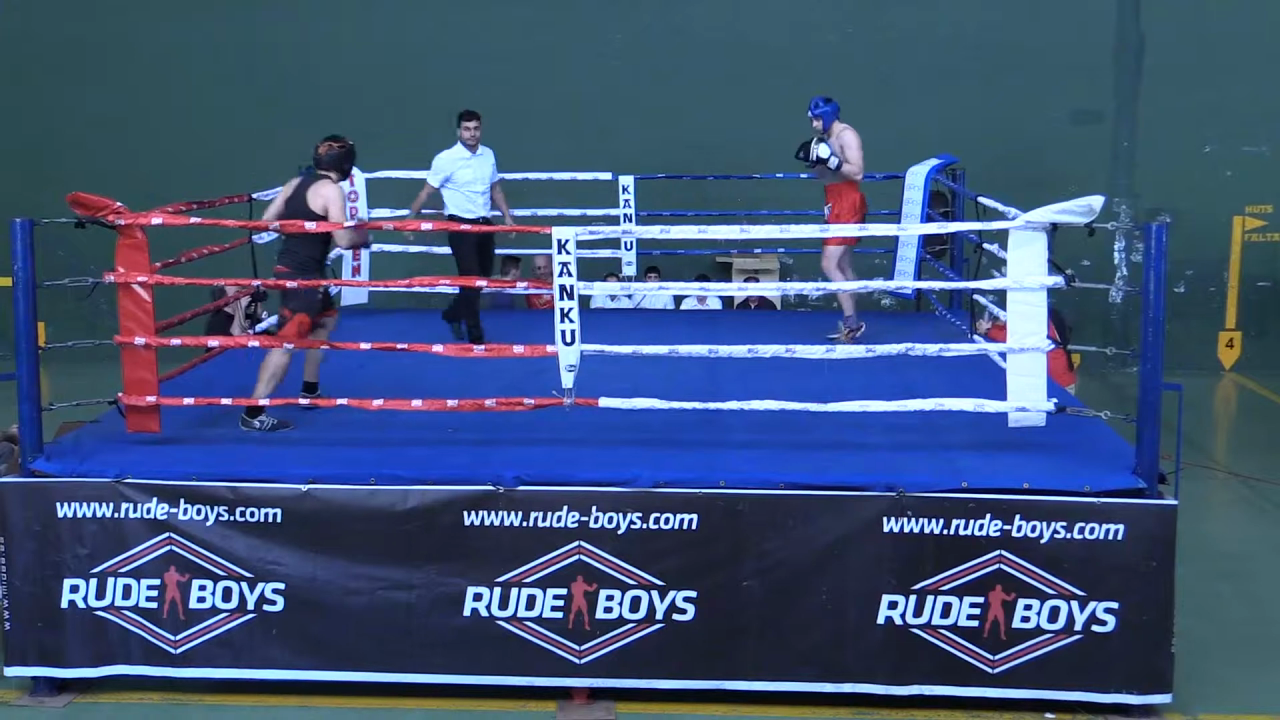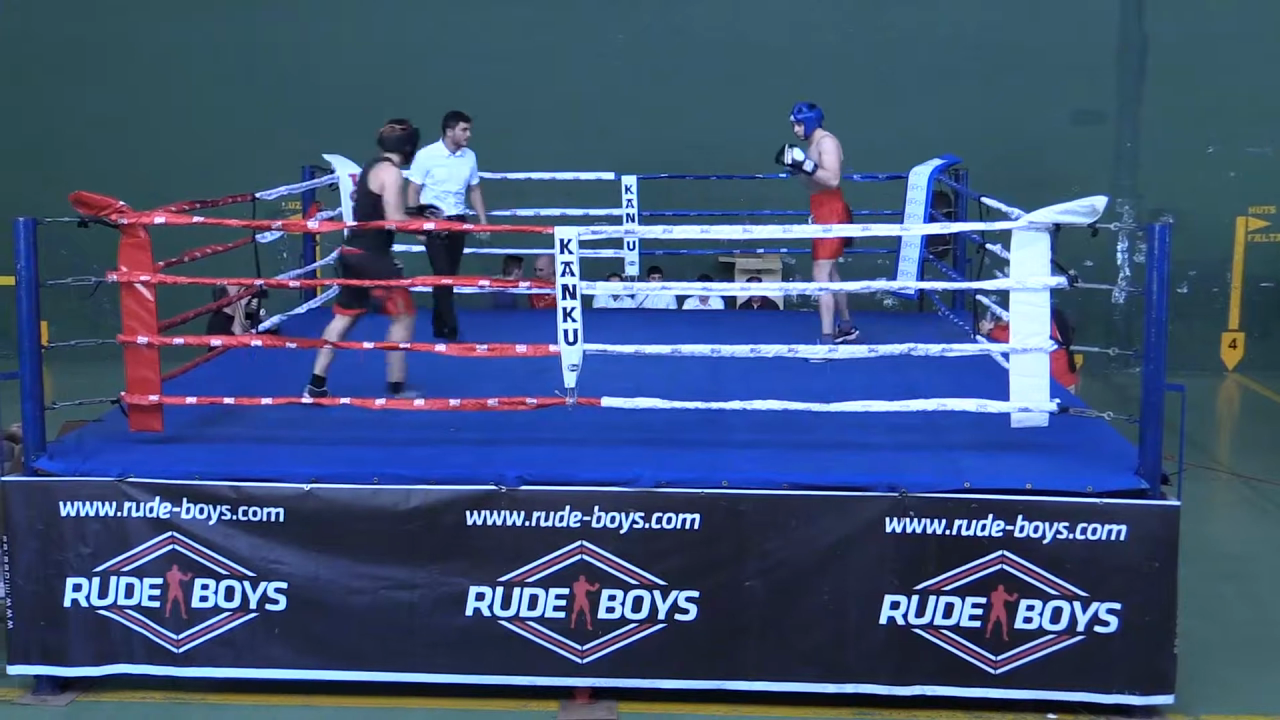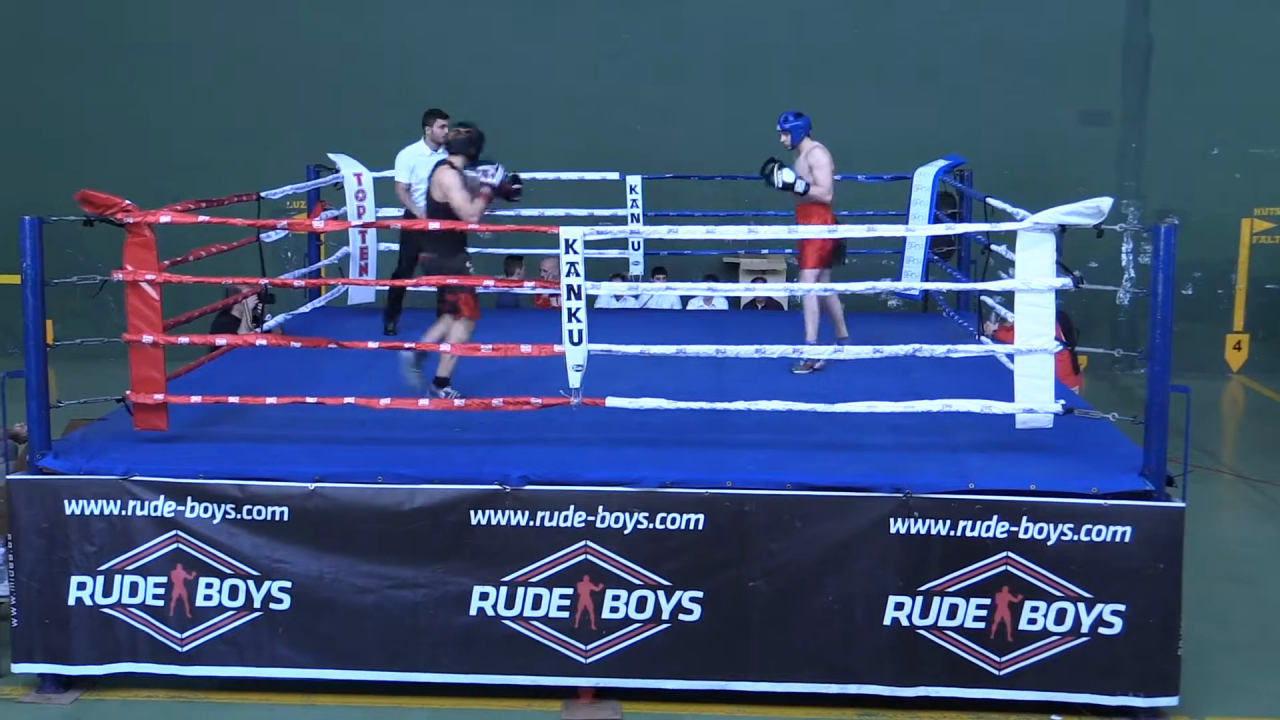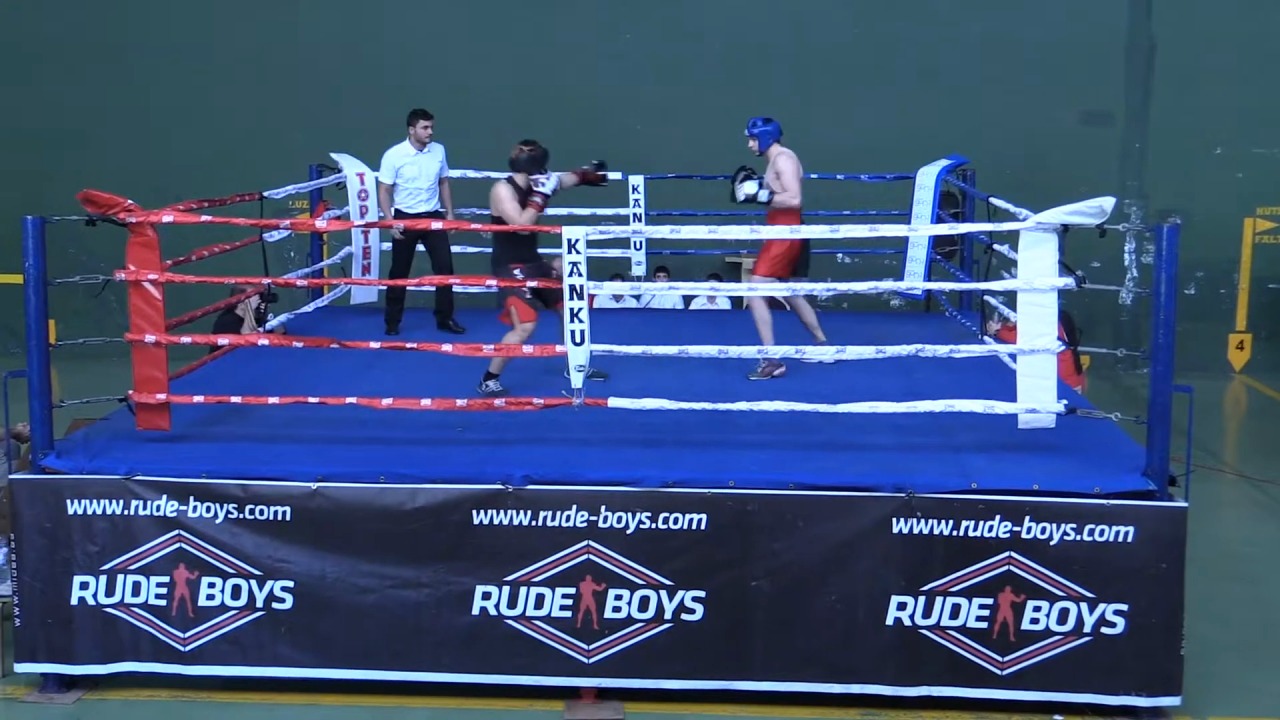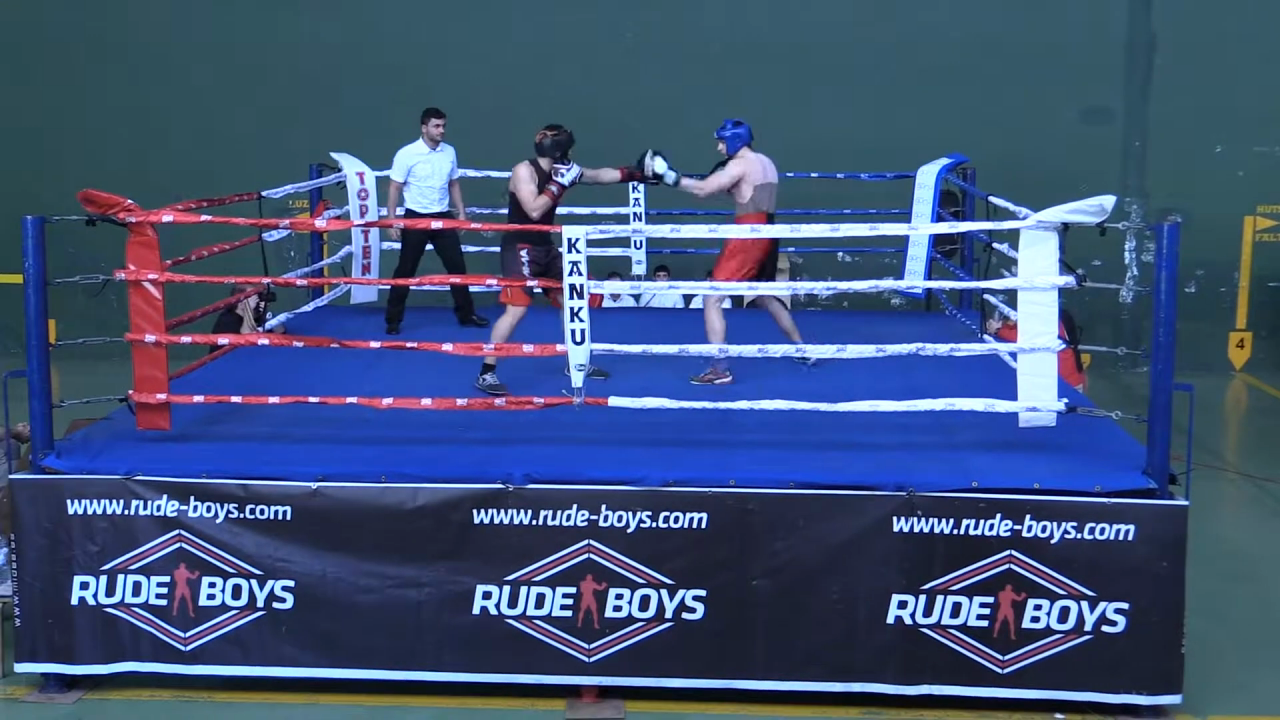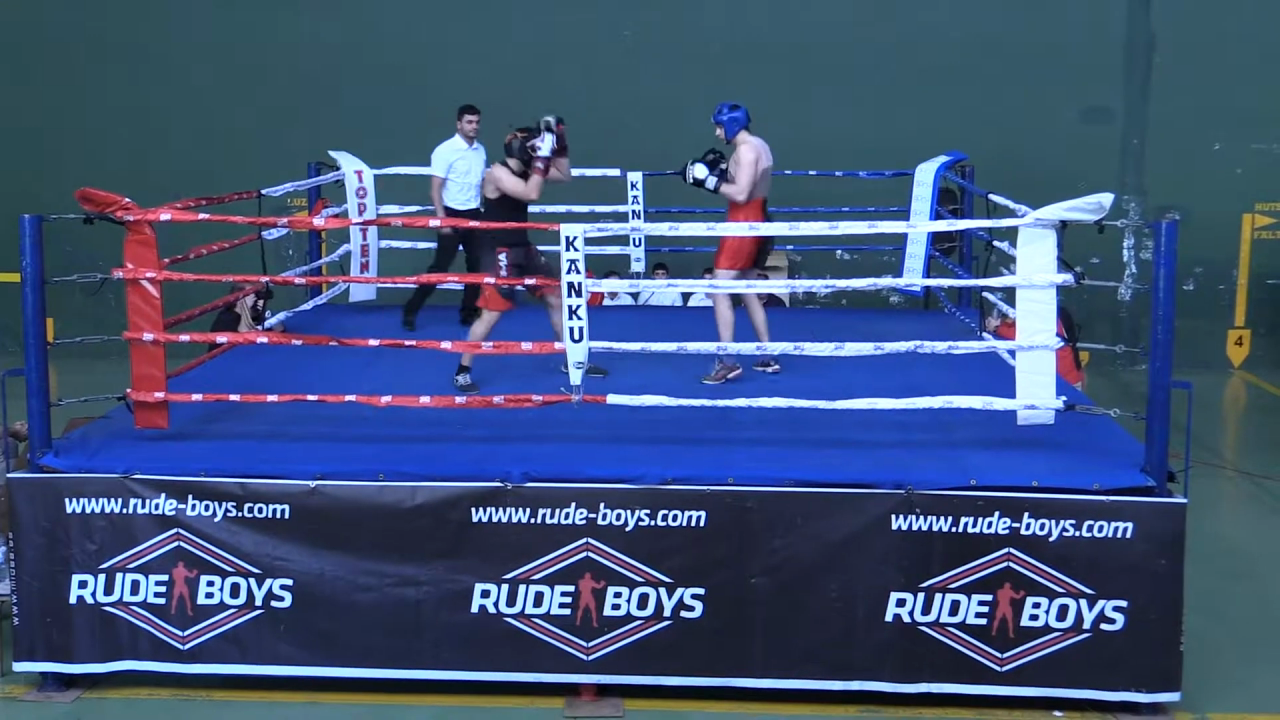
dt=0.3s
person 1, frame 1
left shoulder: (298, 183)
right shoulder: (332, 190)
left elbow: (269, 218)
right elbow: (343, 240)
right wrist: (363, 236)
left hip: (289, 268)
right hip: (303, 274)
left knee: (327, 321)
right knee: (290, 343)
left ankle: (309, 391)
right ankle: (252, 413)
person 1, frame 2
left shoulder: (372, 168)
right shoulder: (391, 173)
right elbow: (395, 221)
left hip: (353, 251)
right hip: (373, 256)
left knee: (345, 317)
right knee: (404, 317)
left ankle: (316, 385)
right ankle: (396, 388)
person 1, frame 3
left shoulder: (454, 172)
right shoulder: (448, 176)
left elbow: (467, 193)
right elbow: (470, 217)
left wrist: (498, 186)
right wrist: (488, 187)
left hip: (446, 253)
right hip: (443, 256)
left knee: (458, 314)
right knee: (466, 319)
left ankle: (416, 353)
right ankle: (441, 385)
person 1, frame 4
left shoulder: (529, 185)
right shoulder: (503, 190)
left elbow: (561, 180)
right elbow: (523, 227)
left wrist: (585, 175)
right wrist: (541, 194)
left hip: (532, 261)
right hip: (511, 268)
right knee: (525, 326)
right ankle: (489, 380)
person 1, frame 5
left shoulder: (560, 171)
right shoulder: (524, 170)
left elbow: (597, 175)
right elbow: (534, 210)
left wrist: (631, 172)
right wrist: (559, 183)
left hip: (545, 247)
right hip: (521, 249)
right knee: (515, 310)
right ankle: (486, 373)
person 1, frame 6
left shoulder: (526, 170)
right shoulder: (497, 172)
left elbow: (562, 175)
right elbow: (532, 194)
left wrist: (559, 142)
right wrist: (542, 157)
left hip: (523, 248)
right hip: (498, 251)
left knee: (557, 299)
right knee: (491, 314)
right ankle: (462, 371)
person 2, frame 1
left shoulder: (847, 135)
right shoulder: (828, 138)
left elbow: (857, 172)
left wrist: (830, 160)
right wrist: (812, 159)
left hip: (848, 205)
right hip: (836, 205)
left knee: (829, 264)
right knee: (842, 265)
left ankle: (848, 322)
right ankle: (853, 323)
person 2, frame 2
left shoulder: (827, 142)
right shoulder: (813, 144)
left elbow: (832, 180)
left wrist: (804, 164)
right wrist: (795, 164)
left hip: (832, 215)
right hip: (823, 214)
left knee: (820, 278)
right knee: (829, 274)
left ankle: (827, 341)
right ankle: (846, 326)
person 2, frame 3
left shoulder: (817, 154)
right shoulder: (802, 154)
left elbow: (826, 195)
left wrist: (795, 184)
right wrist: (783, 178)
left hip: (819, 225)
right hip: (811, 224)
left knee: (806, 285)
right ankle: (844, 341)
person 2, frame 4
left shoulder: (783, 159)
right shoulder: (776, 159)
left elbow: (794, 200)
left wrist: (759, 195)
right wrist: (754, 185)
left knee: (755, 295)
right knee: (792, 295)
left ankle: (772, 359)
right ankle: (823, 346)
person 2, frame 5
left shoulder: (741, 164)
right shoulder: (765, 163)
left elbow: (704, 189)
left wrist: (668, 175)
right wrist: (727, 184)
left hip: (749, 236)
right hip: (765, 237)
left knee: (712, 300)
right knee: (767, 298)
left ankle: (719, 367)
right ankle: (800, 347)
person 2, frame 6
left shoulder: (746, 149)
right shoulder: (758, 146)
left elbow: (740, 195)
left wrist: (709, 181)
right wrist: (722, 169)
left hip: (745, 222)
right hip: (756, 222)
left knee: (719, 291)
right knee: (748, 293)
left ankle: (727, 361)
right ankle: (768, 356)
person 3, frame 1
left shoulder: (488, 155)
right shoulder: (446, 159)
left elbow: (495, 189)
right elbow: (426, 192)
left wrist: (507, 216)
right wrist: (410, 220)
left hip: (485, 225)
right hip: (460, 225)
left knee: (482, 278)
right knee: (470, 280)
left ankle: (454, 314)
right ankle: (476, 335)
person 3, frame 2
left shoulder: (469, 157)
right shoulder: (425, 156)
left elbow: (474, 191)
right elbow: (413, 192)
left wrist: (482, 219)
left hip: (457, 222)
left knee: (449, 276)
right knee: (442, 275)
left ankle: (441, 326)
right ankle: (449, 327)
person 3, frame 3
left shoulder: (449, 154)
right shoulder: (408, 155)
right elbow: (402, 192)
right wrist: (421, 216)
right hip: (415, 220)
right knee: (405, 271)
right ankle: (391, 318)
person 3, frame 4
left shoulder: (439, 151)
right shoulder: (393, 155)
right elbow: (383, 191)
left wrist: (449, 213)
right wrist: (390, 221)
left hip: (433, 217)
right hip: (405, 219)
left knee: (444, 267)
right knee: (399, 272)
left ankle: (445, 318)
right ankle: (392, 321)
person 3, frame 5
left shoulder: (450, 152)
right shoulder: (407, 154)
right elbow: (394, 188)
left wrist: (461, 212)
left hip: (444, 218)
right hip: (418, 218)
left knee: (457, 266)
right knee: (405, 271)
left ankle: (466, 313)
right ankle: (393, 320)
person 3, frame 6
left shoulder: (480, 150)
right shoulder: (445, 150)
right elbow: (436, 187)
right wrist: (441, 217)
left hip: (473, 215)
right hip: (452, 215)
left knee: (477, 266)
right knee: (440, 267)
left ankle: (470, 312)
right ankle: (411, 311)
